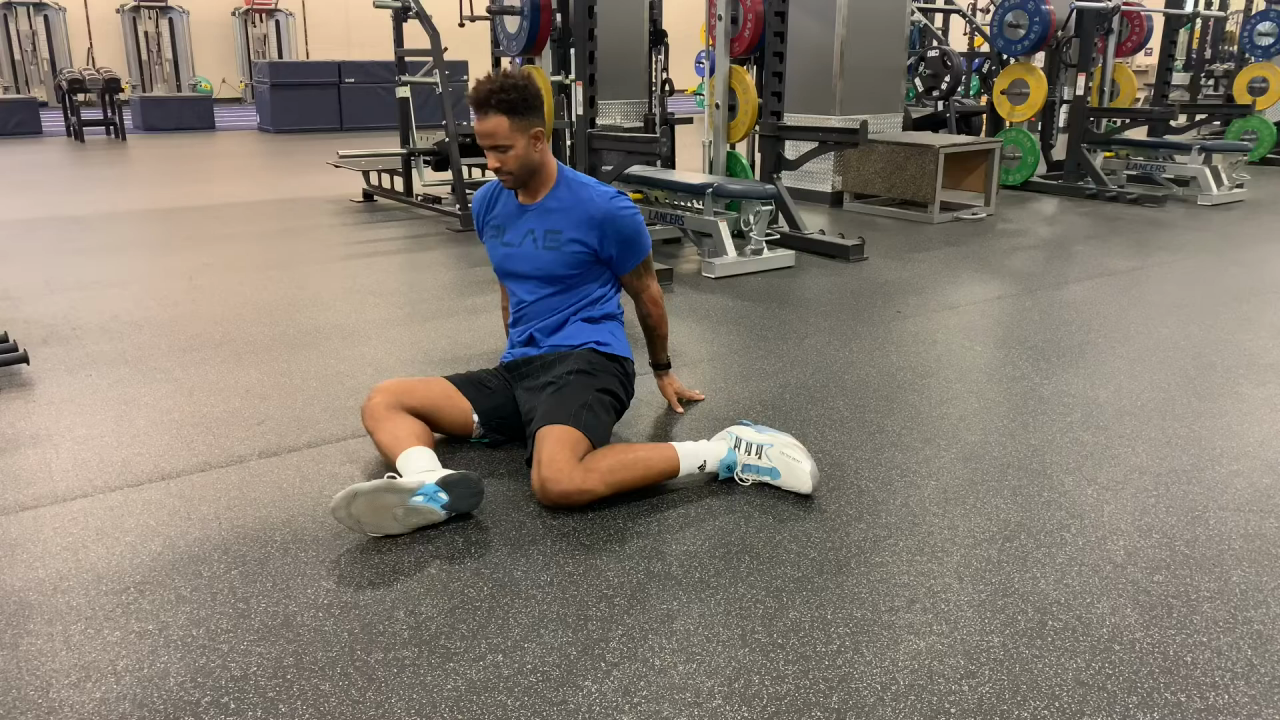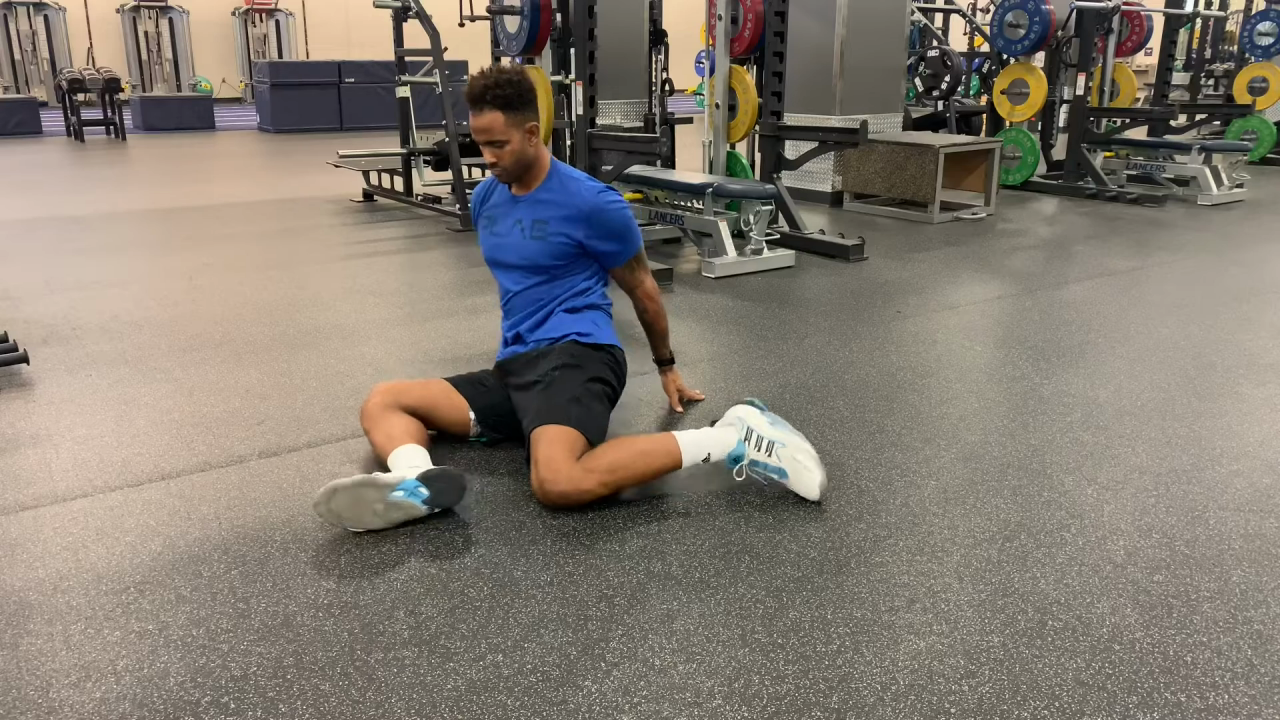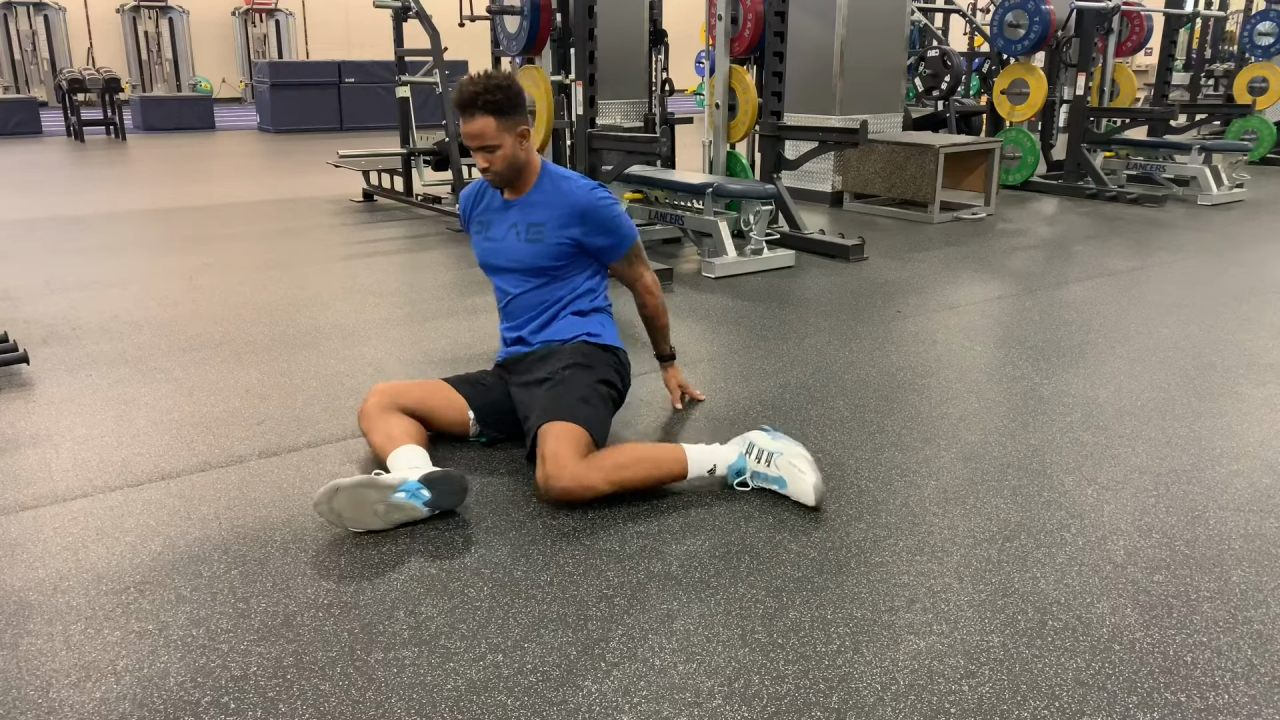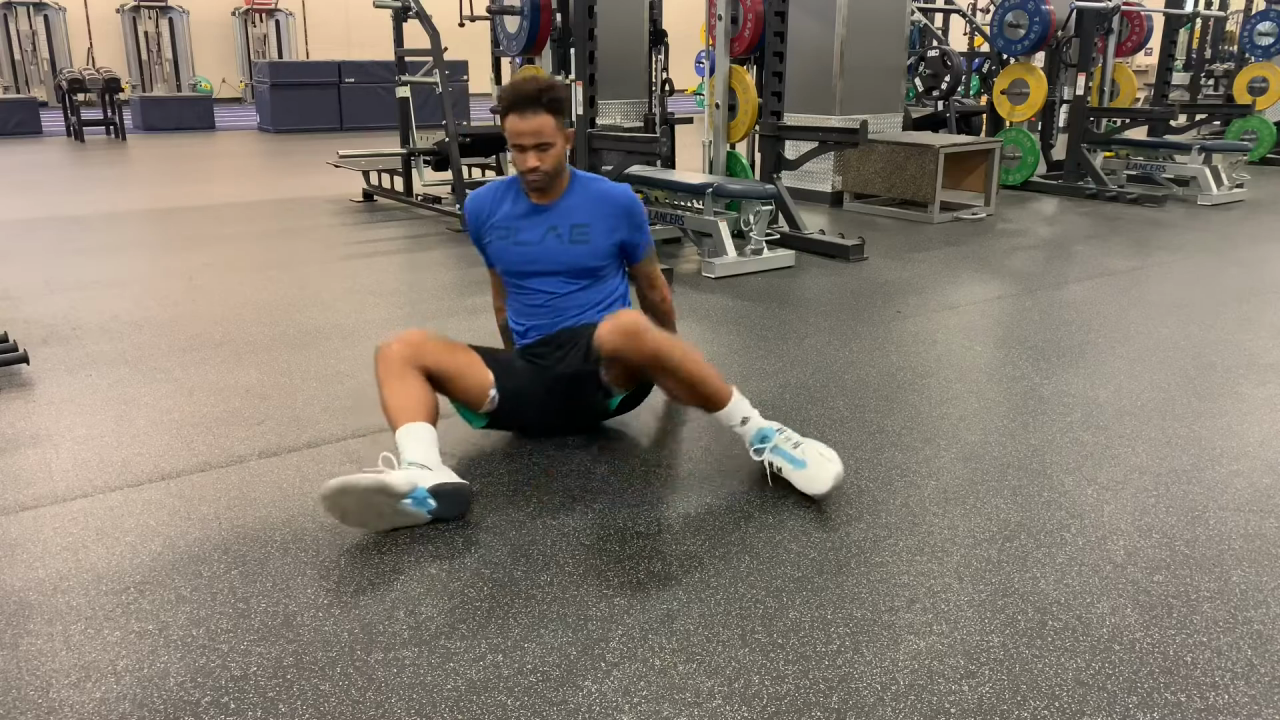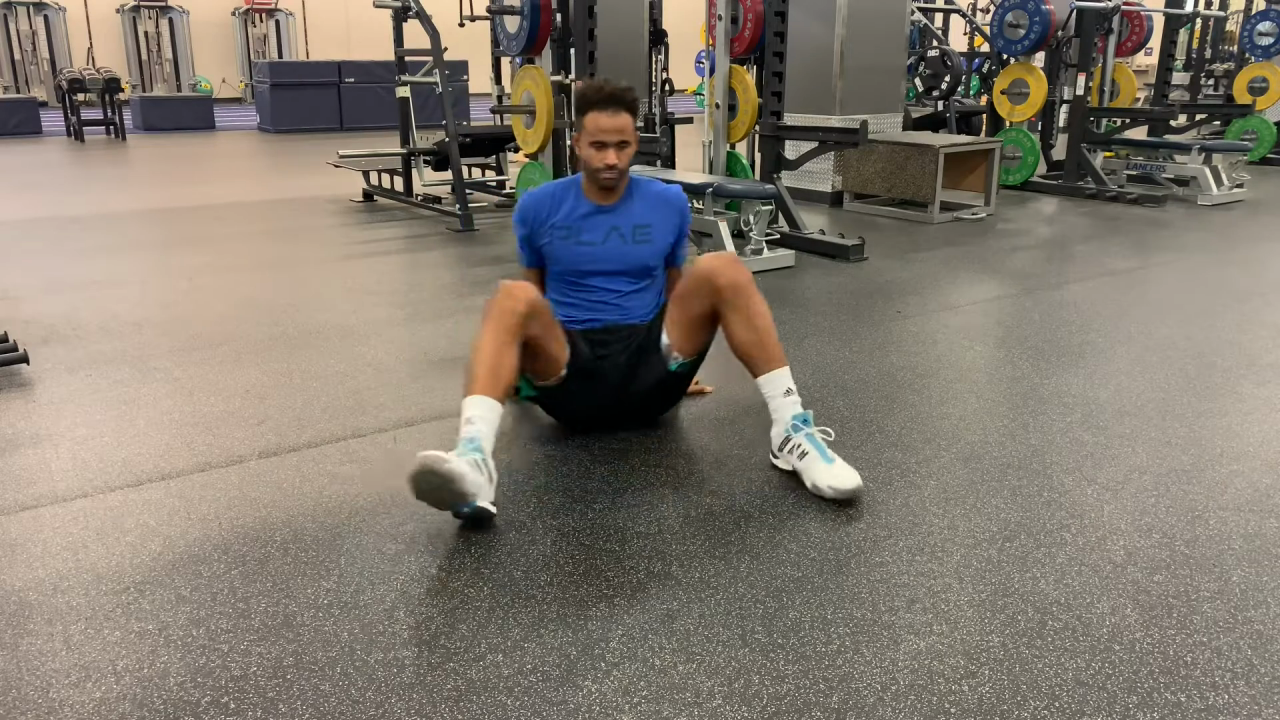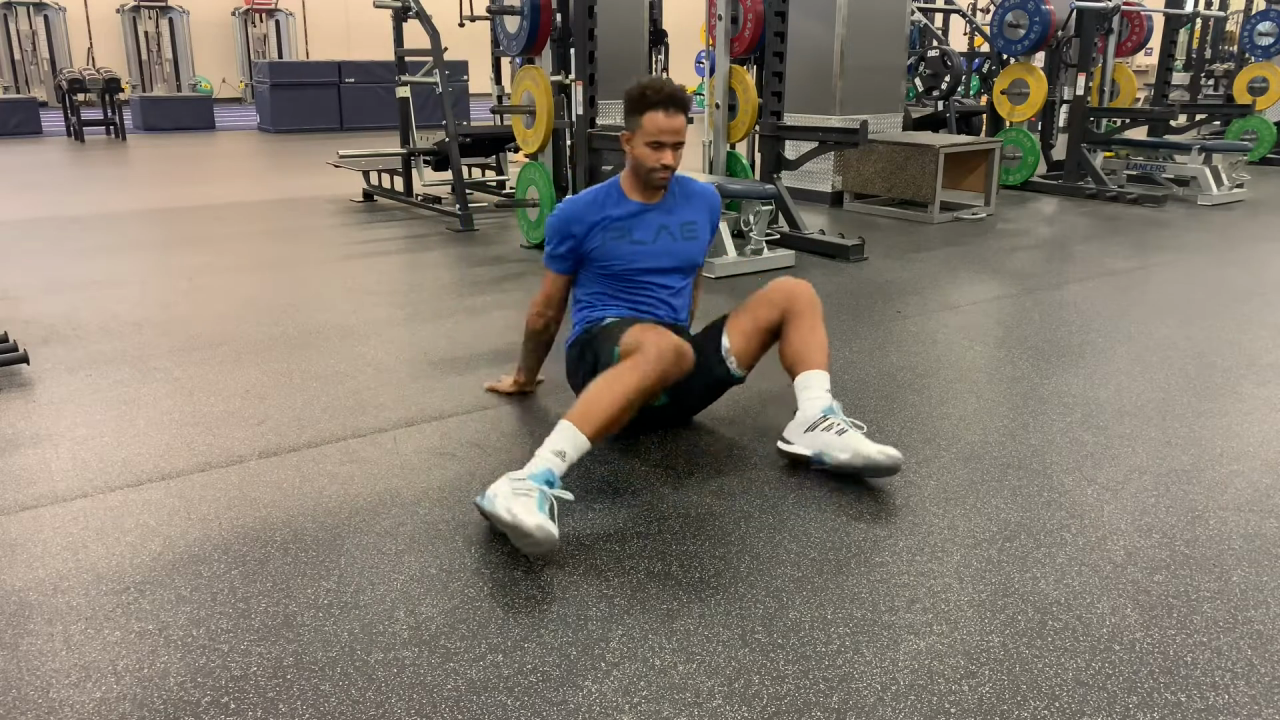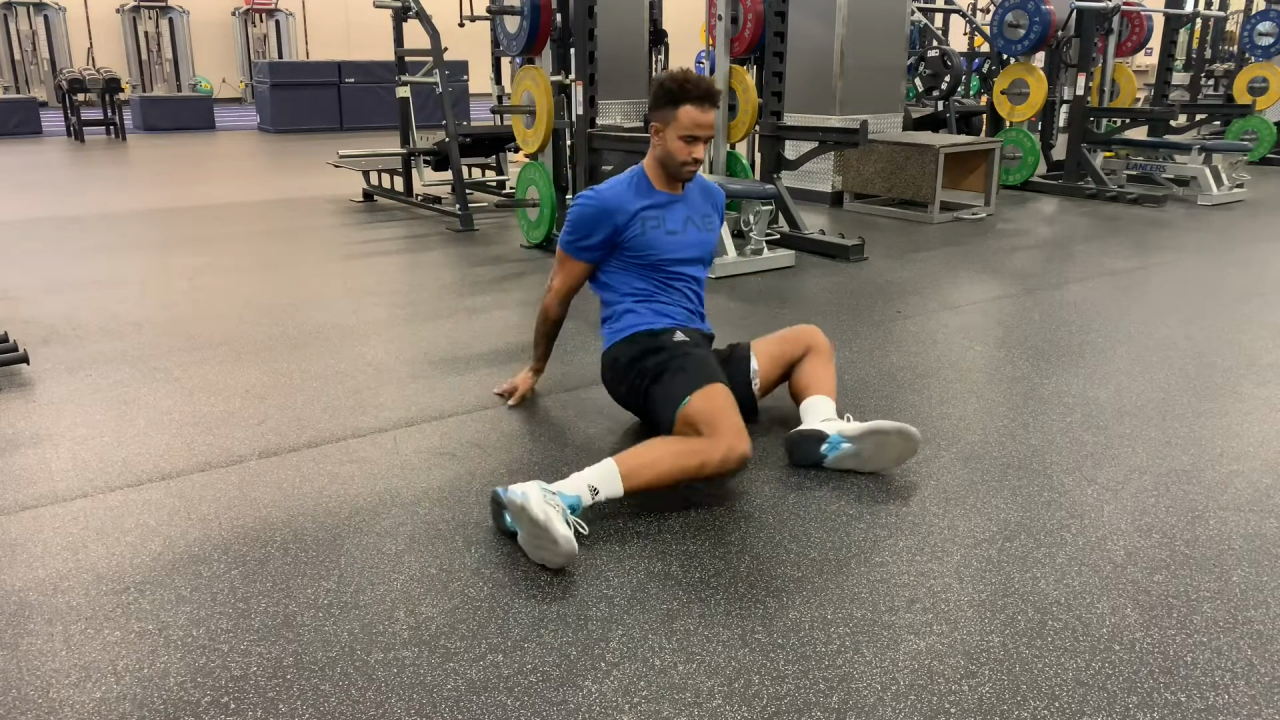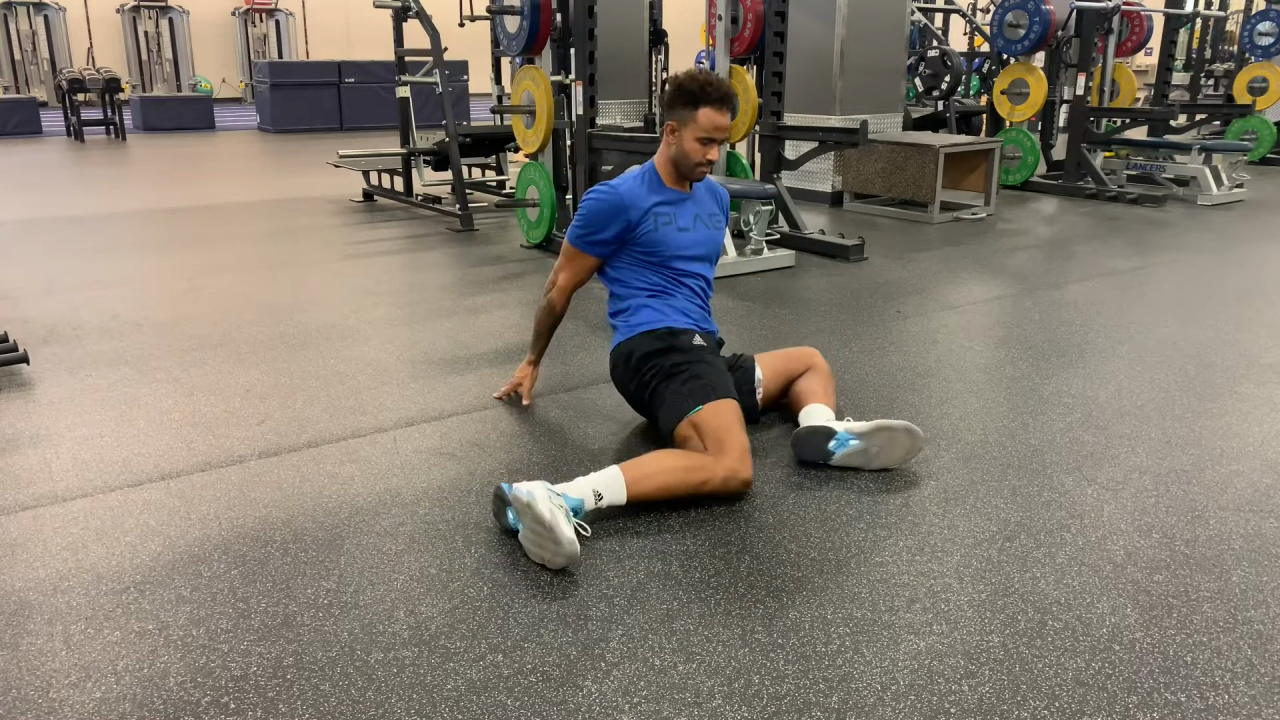
dt=0.4s
person 1, frame 1
left shoulder: (604, 209)
right shoulder: (487, 204)
left elbow: (646, 293)
left wrist: (662, 371)
left hip: (587, 362)
right hip: (520, 370)
left knee: (557, 483)
right knee: (382, 404)
left ankle: (728, 453)
right ankle: (433, 488)
person 1, frame 2
left shoulder: (591, 204)
right shoulder: (485, 200)
left elbow: (642, 287)
left wrist: (666, 368)
left hip: (575, 357)
right hip: (516, 367)
left knee: (557, 484)
right knee: (380, 405)
left ankle: (732, 440)
right ankle: (414, 485)
person 1, frame 3
left shoulder: (582, 202)
right shoulder: (474, 203)
left elbow: (642, 282)
left wrist: (667, 362)
left hip: (579, 356)
right hip: (517, 368)
left knee: (561, 480)
right knee: (379, 404)
left ankle: (738, 458)
right ankle: (418, 484)
person 1, frame 4
left shoulder: (615, 202)
right shoulder: (483, 207)
left elbow: (651, 283)
left wrist: (672, 363)
right wrist: (509, 377)
left hip: (609, 370)
right hip: (533, 374)
left knee: (621, 327)
right knee: (399, 351)
left ankle: (764, 439)
right ankle: (424, 482)
person 1, frame 5
left shoulder: (669, 203)
right shoulder: (539, 207)
right elbow: (528, 284)
left wrist: (671, 363)
right wrist: (502, 371)
left hip: (646, 372)
right hip: (570, 377)
left knee: (722, 269)
right knee: (517, 298)
left ankle: (792, 430)
right ankle: (471, 464)
person 1, frame 6
left shoulder: (704, 201)
right shoulder: (579, 214)
right elbow: (548, 308)
right wrist: (526, 374)
left hip: (672, 346)
right hip: (605, 352)
left knee: (794, 293)
right knee: (669, 352)
left ankle: (816, 426)
right ankle: (532, 482)
person 1, frame 7
left shoulder: (710, 197)
right shoulder: (605, 204)
right elbow: (558, 292)
right wrist: (535, 369)
left hip: (689, 349)
right hip: (647, 351)
left knee: (810, 341)
right knee: (728, 449)
left ankle: (823, 434)
right ankle: (554, 498)
person 1, frame 8
left shoulder: (715, 198)
right shoulder: (617, 199)
right elbow: (562, 285)
right wrist: (532, 361)
left hip: (695, 351)
right hip: (660, 349)
left knee: (811, 362)
right knee: (730, 470)
left ankle: (825, 434)
right ankle: (559, 500)
